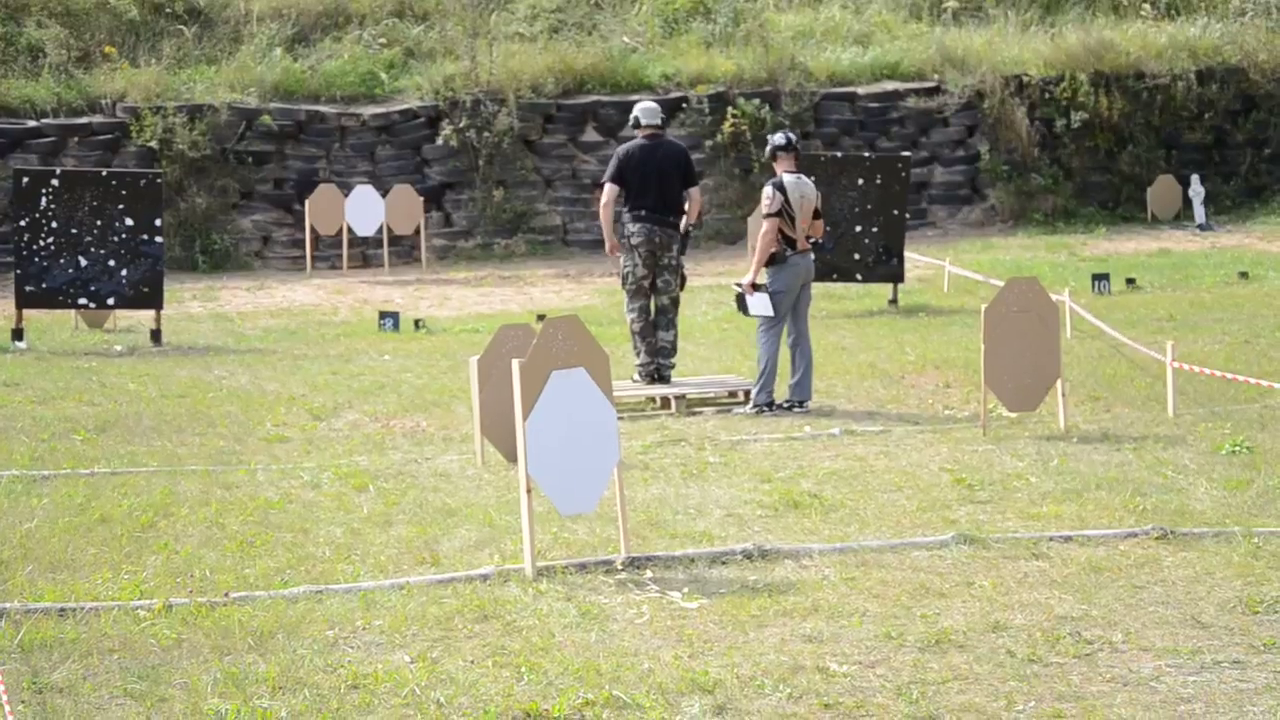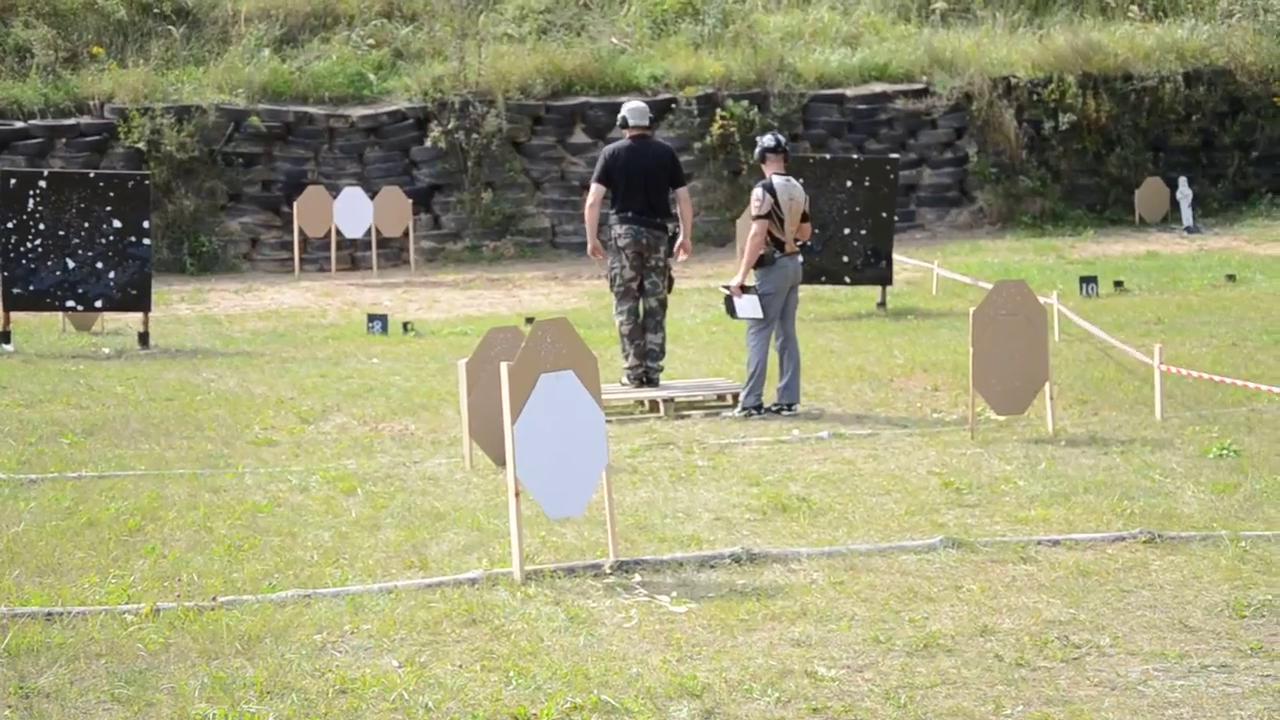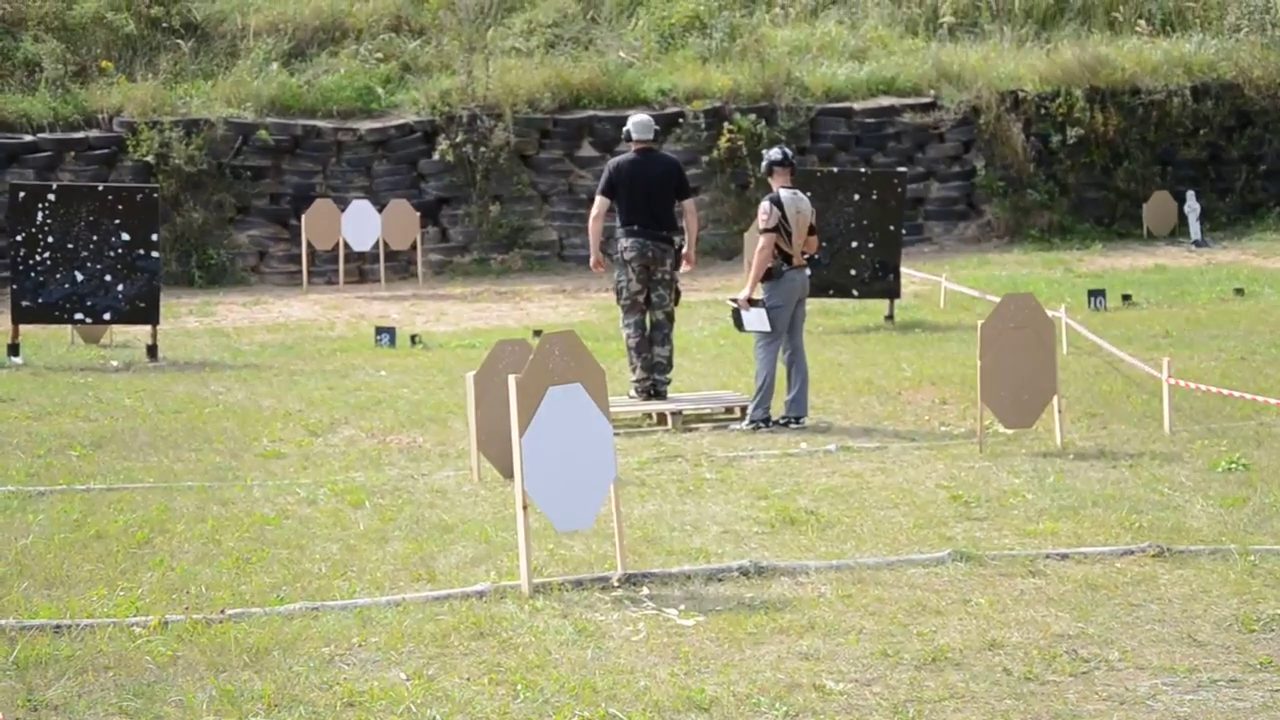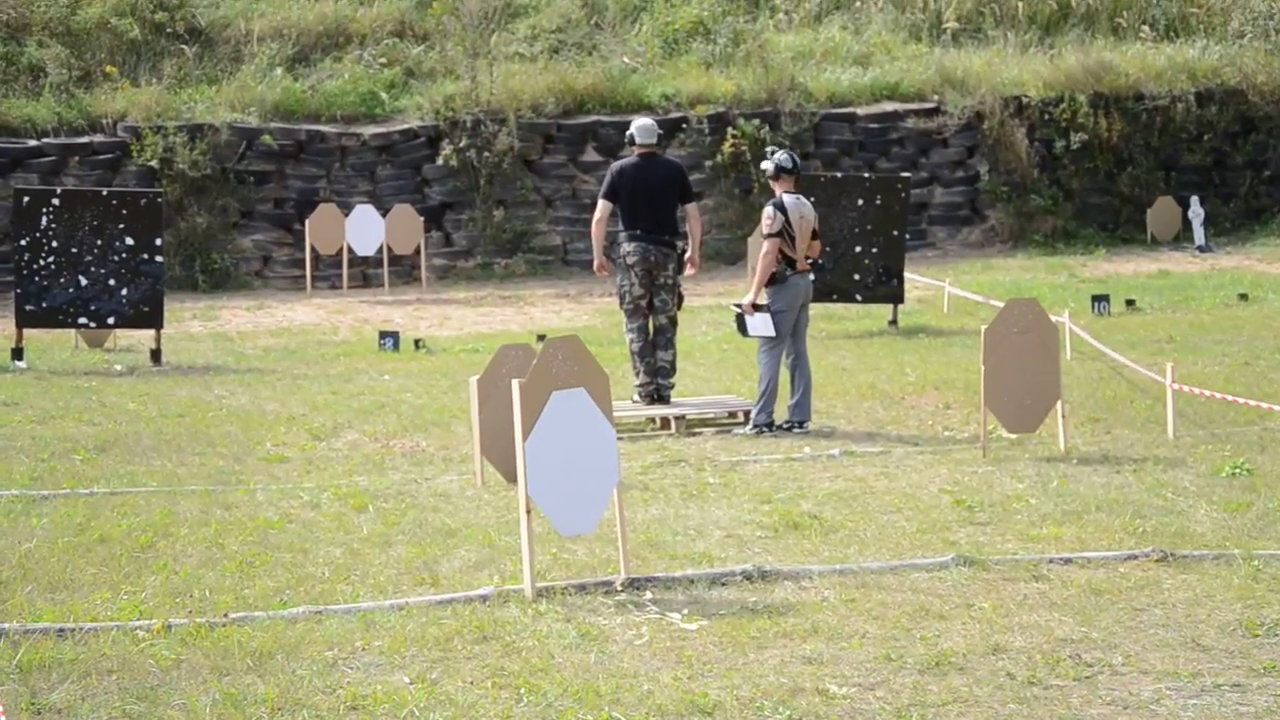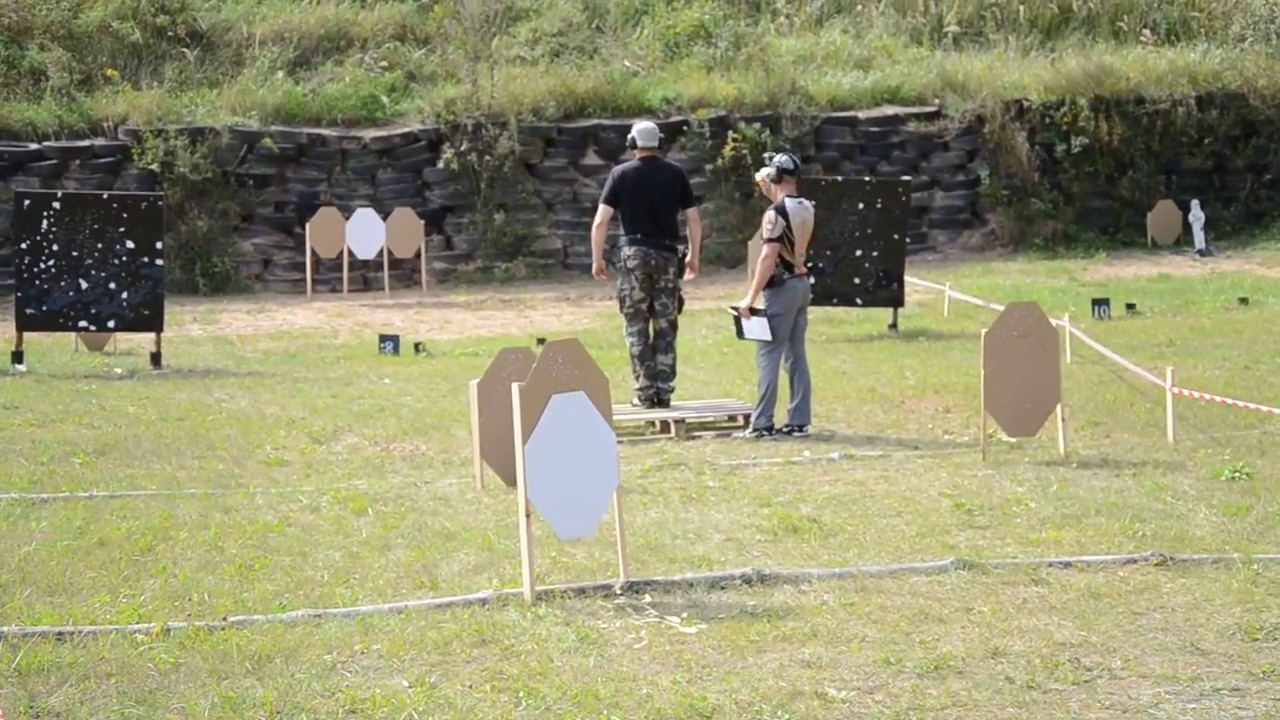
dt=0.4s
person 1, frame 1
left shoulder: (626, 152)
right shoulder: (679, 151)
left elbow: (607, 201)
right elbow: (695, 199)
left wrist: (609, 238)
right wrist: (683, 228)
left hip: (637, 231)
right hip: (669, 232)
left knee: (638, 303)
right knee: (667, 303)
left ankle: (645, 369)
right ankle: (664, 368)
person 1, frame 2
left shoulder: (612, 152)
right shoulder: (665, 152)
left elbow: (593, 201)
right elbow: (684, 199)
left wrist: (592, 239)
right wrist: (685, 236)
left hip: (624, 232)
right hip: (657, 233)
left knee: (626, 304)
right knee: (655, 305)
left ankle: (634, 371)
right ankle: (653, 371)
person 1, frame 3
left shoulder: (617, 166)
right shoulder: (672, 165)
left elbow: (597, 213)
right elbow: (690, 210)
left wrist: (594, 251)
right wrist: (690, 247)
left hip: (631, 245)
right hip: (663, 246)
left knee: (634, 317)
right knee: (662, 318)
left ankle: (642, 384)
right ankle: (660, 383)
person 1, frame 4
left shoulder: (619, 169)
right shoulder: (675, 169)
left elbow: (600, 217)
right elbow: (693, 214)
left wrist: (598, 254)
right wrist: (694, 250)
left hip: (633, 250)
right hip: (666, 250)
left knee: (636, 322)
right knee: (666, 322)
left ankle: (645, 388)
right ankle: (664, 388)
person 1, frame 5
left shoulder: (621, 174)
right shoulder: (676, 174)
left elbow: (600, 221)
right elbow: (694, 219)
left wrist: (597, 258)
right wrist: (693, 255)
left hip: (634, 254)
right hip: (667, 254)
left knee: (637, 326)
right knee: (666, 326)
left ankle: (645, 392)
right ankle: (664, 391)
person 2, frame 1
left shoulder: (775, 187)
right shoulder: (810, 187)
left elbow: (768, 232)
right elbow: (818, 230)
left wrist: (753, 272)
left hip: (784, 265)
right hip: (805, 262)
left knee: (769, 330)
right knee: (799, 331)
left ankle: (763, 399)
right ankle: (799, 396)
person 2, frame 2
left shoulder: (764, 189)
right shoulder: (798, 189)
left elbow: (757, 234)
left wrist: (741, 274)
left hip: (772, 267)
right hip: (793, 264)
left knee: (759, 333)
right knee: (787, 334)
left ankle: (751, 402)
right ankle: (788, 399)
person 2, frame 3
left shoulder: (771, 203)
right shoulder: (805, 202)
left elbow: (765, 248)
left wrist: (749, 287)
left hip: (780, 280)
right hip: (800, 277)
left knee: (767, 346)
right knee: (794, 346)
left ankle: (759, 415)
right ankle: (796, 412)
person 2, frame 4
left shoulder: (775, 208)
right shoulder: (807, 207)
left elbow: (769, 253)
left wrist: (753, 293)
left hip: (783, 285)
right hip: (804, 282)
left knee: (770, 351)
right knee: (797, 351)
left ankle: (763, 419)
right ankle: (799, 417)
person 2, frame 5
left shoulder: (776, 212)
right shoulder: (806, 208)
left elbow: (768, 257)
left wrist: (751, 296)
right wrist: (771, 194)
left hip: (782, 288)
right hip: (802, 285)
left knee: (769, 355)
right knee: (796, 355)
left ankle: (762, 423)
right ankle: (799, 421)
